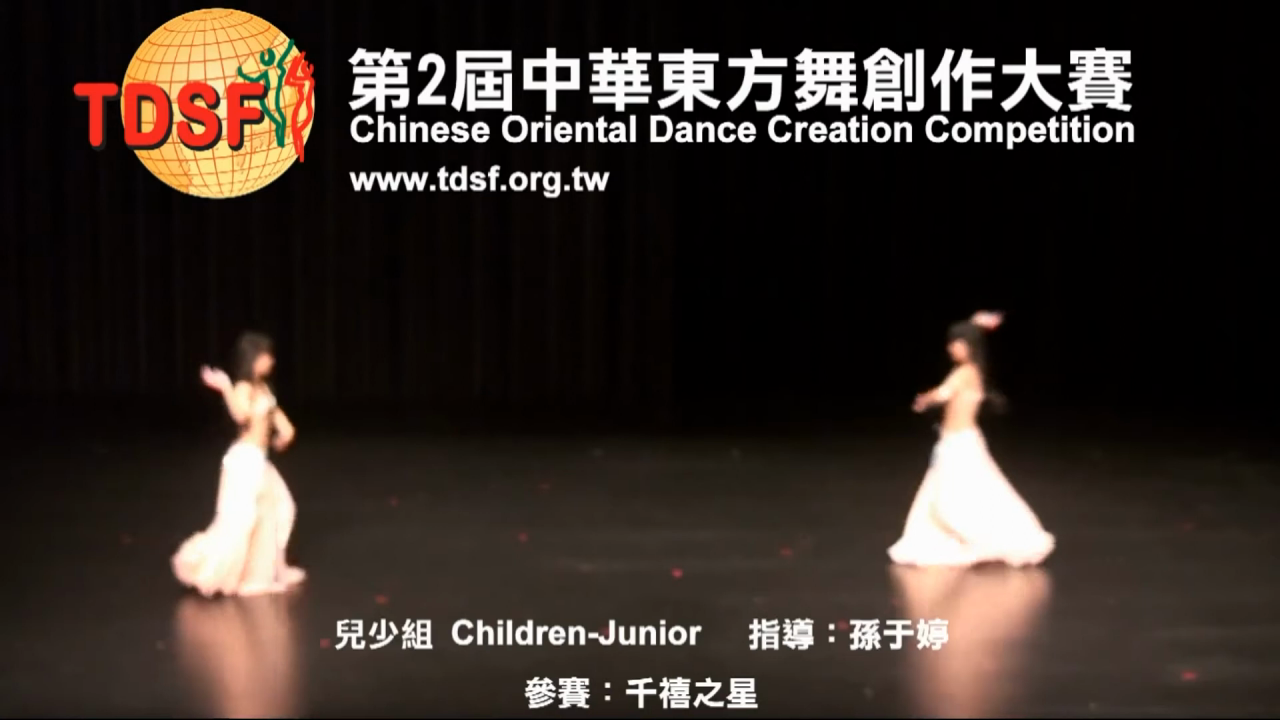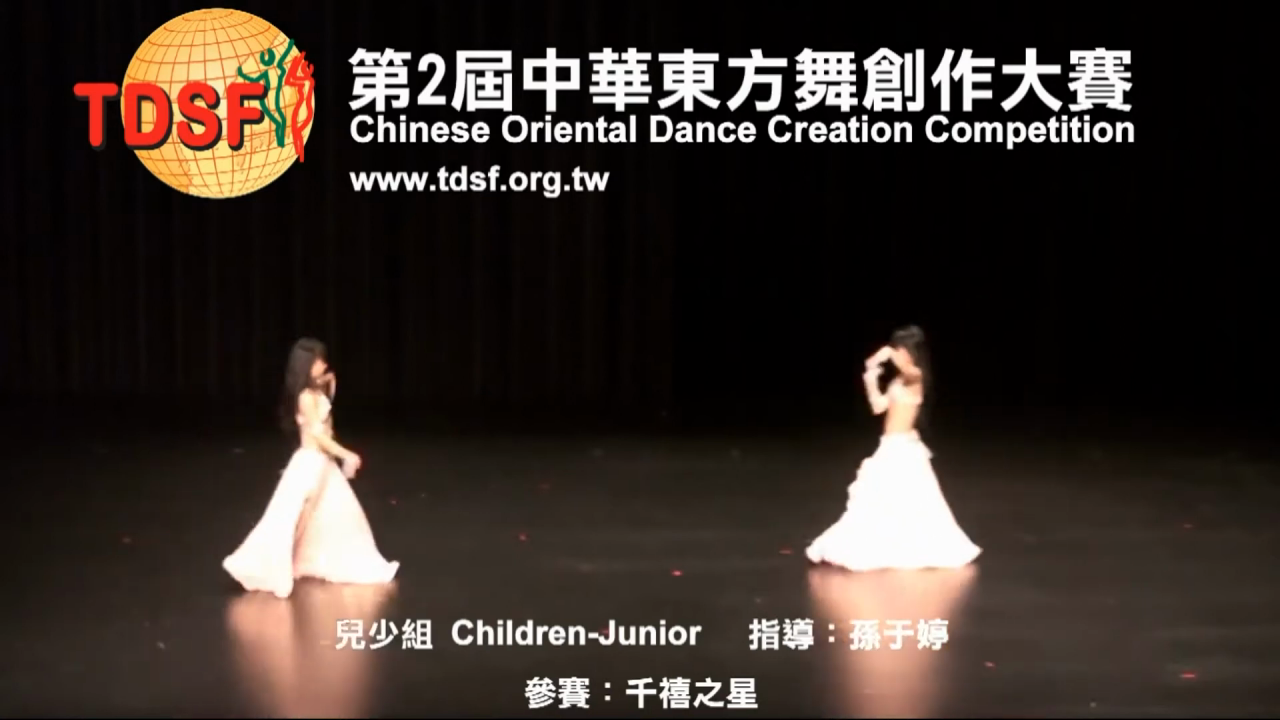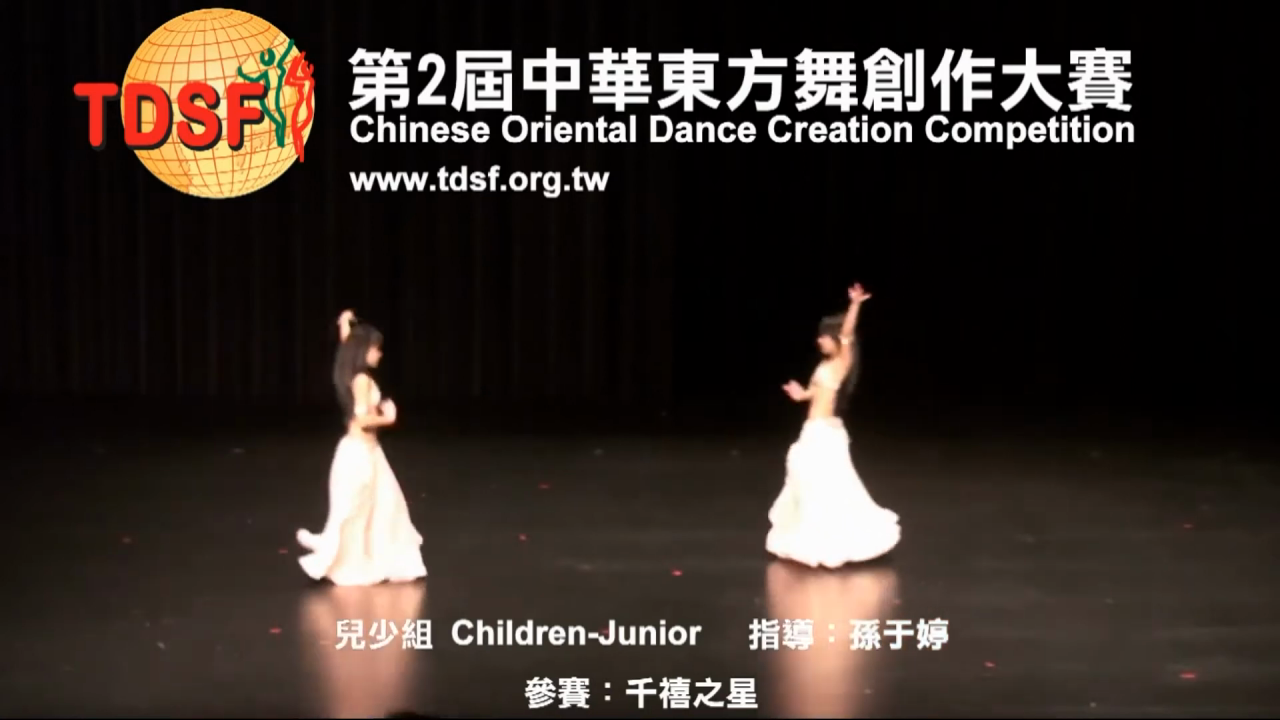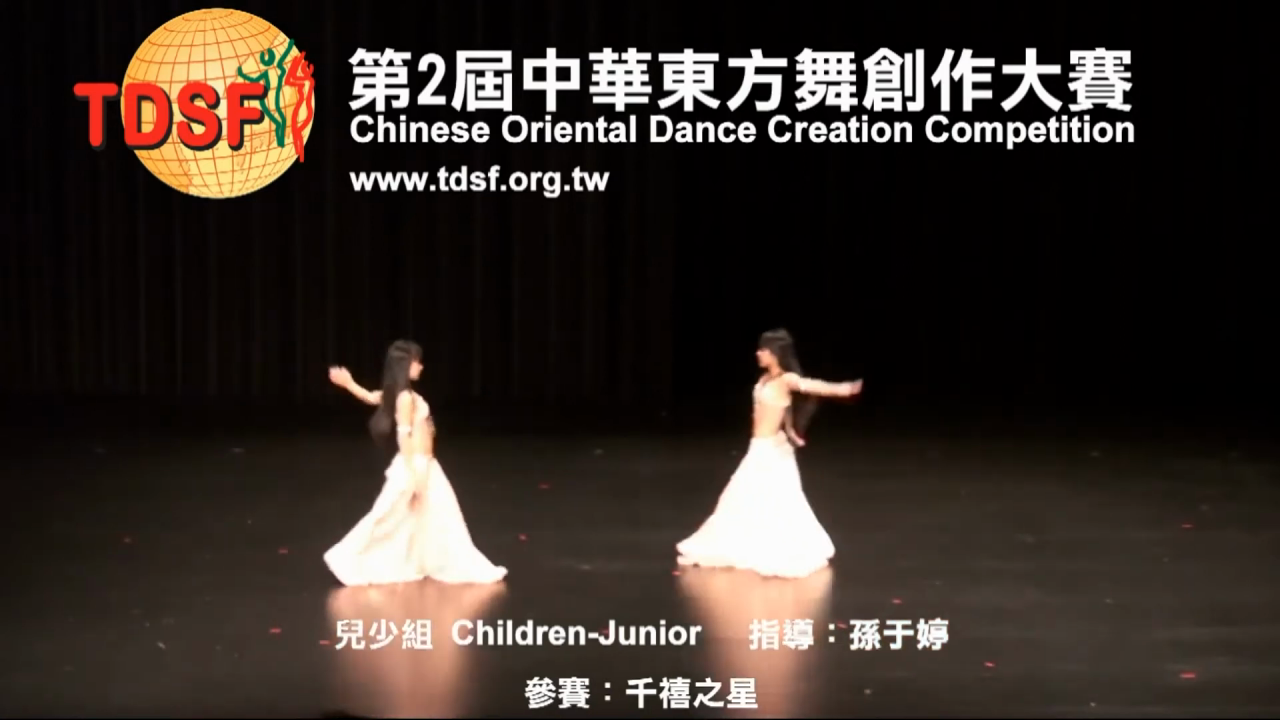
dt=0.3s
person 1, frame 1
left shoulder: (262, 387)
right shoulder: (244, 388)
left elbow: (277, 415)
right elbow: (241, 415)
left wrist: (285, 431)
right wrist: (224, 387)
left hip: (257, 458)
right hip: (246, 458)
left knee: (277, 510)
right knee: (243, 518)
left ankle: (261, 574)
right ankle: (216, 575)
person 1, frame 2
left shoulder: (313, 391)
right shoulder: (307, 396)
right elbow: (317, 435)
left wrist: (327, 382)
right wrist: (346, 454)
left hip: (322, 463)
right hip: (310, 462)
left knee: (339, 516)
right knee: (287, 517)
left ankle: (343, 566)
right ankle: (263, 573)
person 1, frame 3
left shoulder: (358, 376)
right shoulder: (361, 380)
left elbow: (348, 348)
right elbow: (363, 419)
left wrist: (345, 327)
right wrist: (388, 418)
left hip: (367, 450)
right hip: (358, 452)
left knee: (384, 505)
right knee: (353, 510)
left ankle: (384, 562)
right ankle: (345, 568)
person 1, frame 4
left shoulder: (396, 393)
right shoulder: (405, 397)
left elbow: (371, 397)
right elbow: (404, 437)
right wrist: (410, 476)
left hip: (423, 464)
right hip: (414, 465)
left knee: (443, 516)
right knee: (391, 517)
right ankle: (354, 564)
person 2, frame 1
left shoulder: (968, 371)
right shoulder: (964, 370)
left elbow: (942, 395)
right elbow: (964, 337)
left wrist: (923, 400)
right wrist: (977, 324)
left hip: (963, 444)
right hip: (952, 444)
left knee: (959, 500)
right knee: (938, 499)
person 2, frame 2
left shoulder: (916, 376)
right shoulder: (899, 380)
left elbow: (909, 367)
right elbow: (880, 408)
left wrist: (886, 353)
right wrist: (872, 380)
left hip: (904, 447)
right hip: (891, 447)
person 2, frame 3
left shoulder: (843, 360)
right shoulder: (826, 364)
left elbow: (847, 335)
left wrist: (855, 305)
right wrist: (803, 393)
left hip: (824, 432)
right hip: (816, 431)
left knee: (827, 487)
right knee: (808, 485)
person 2, frame 4
left shoulder: (787, 380)
right shoulder: (766, 378)
left elbow: (812, 386)
left wrist: (841, 388)
right wrist: (793, 434)
left hip: (771, 449)
right hip: (761, 449)
